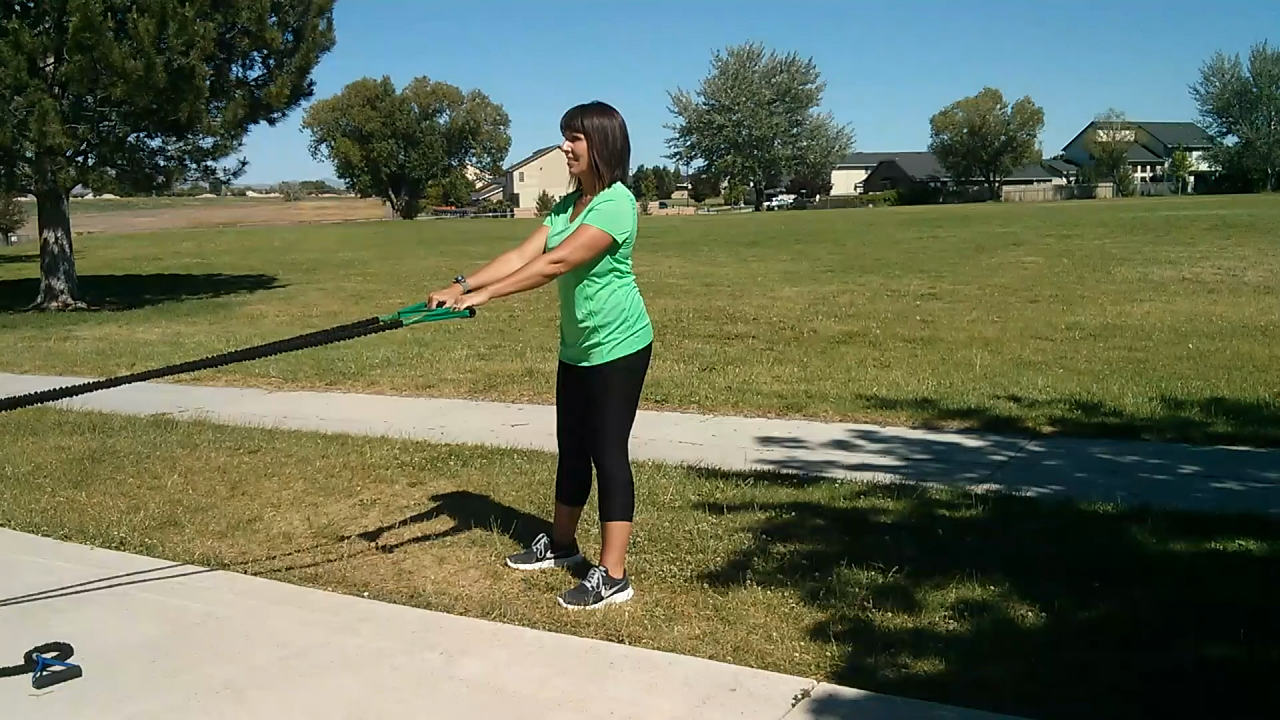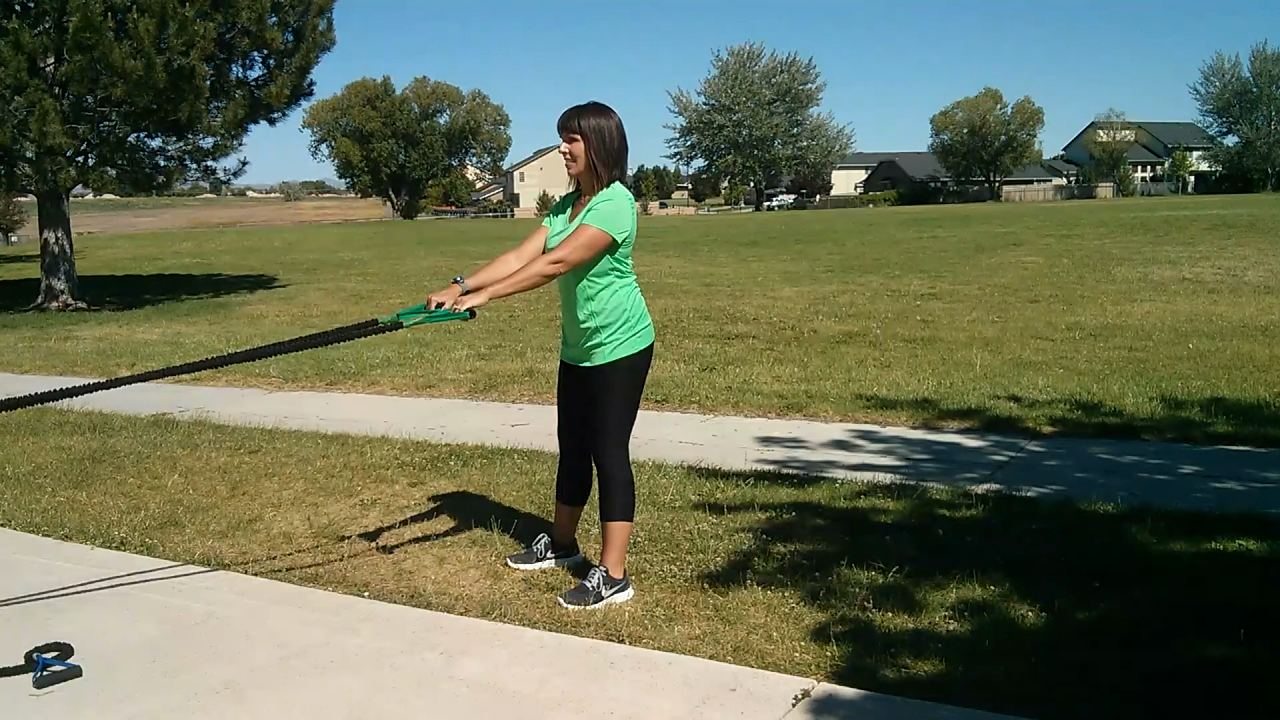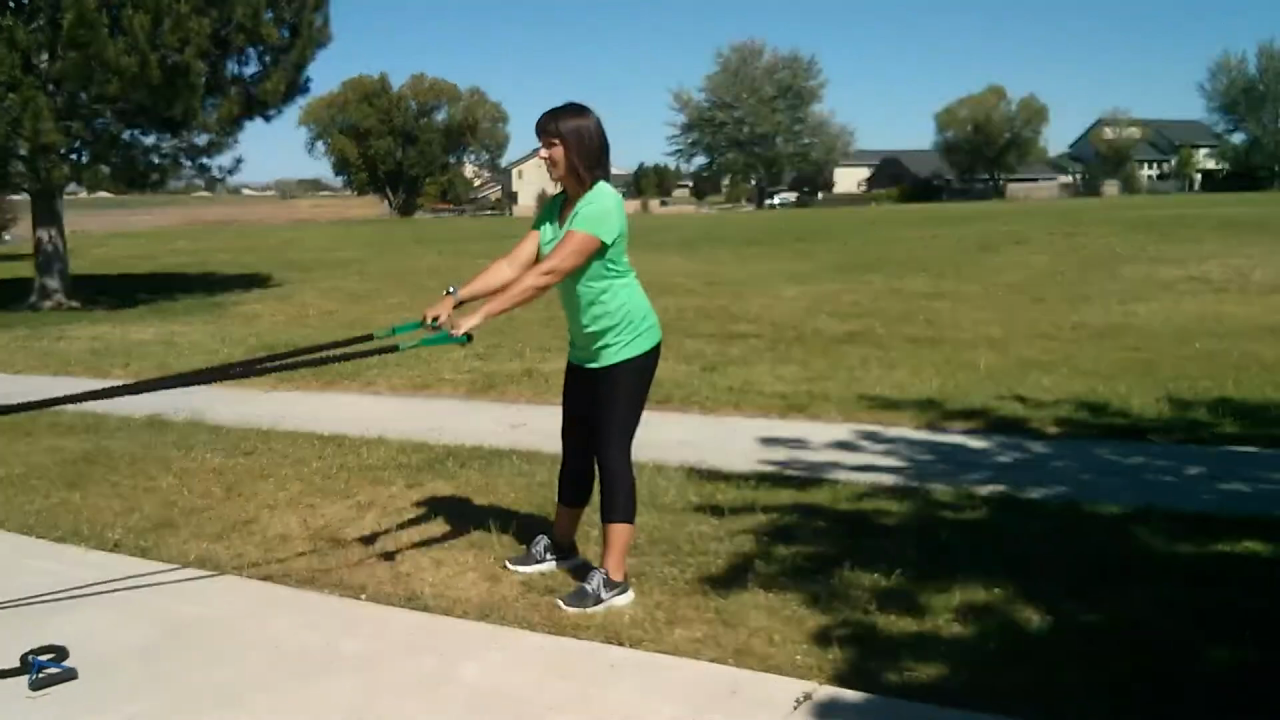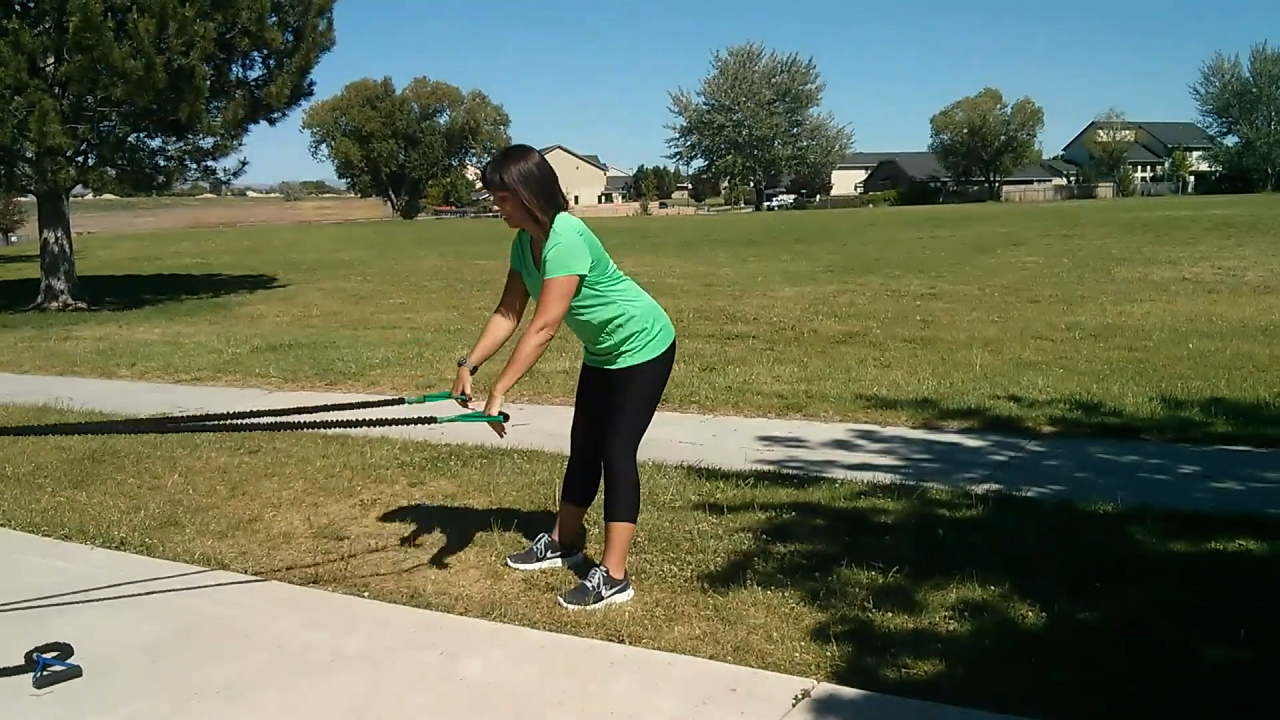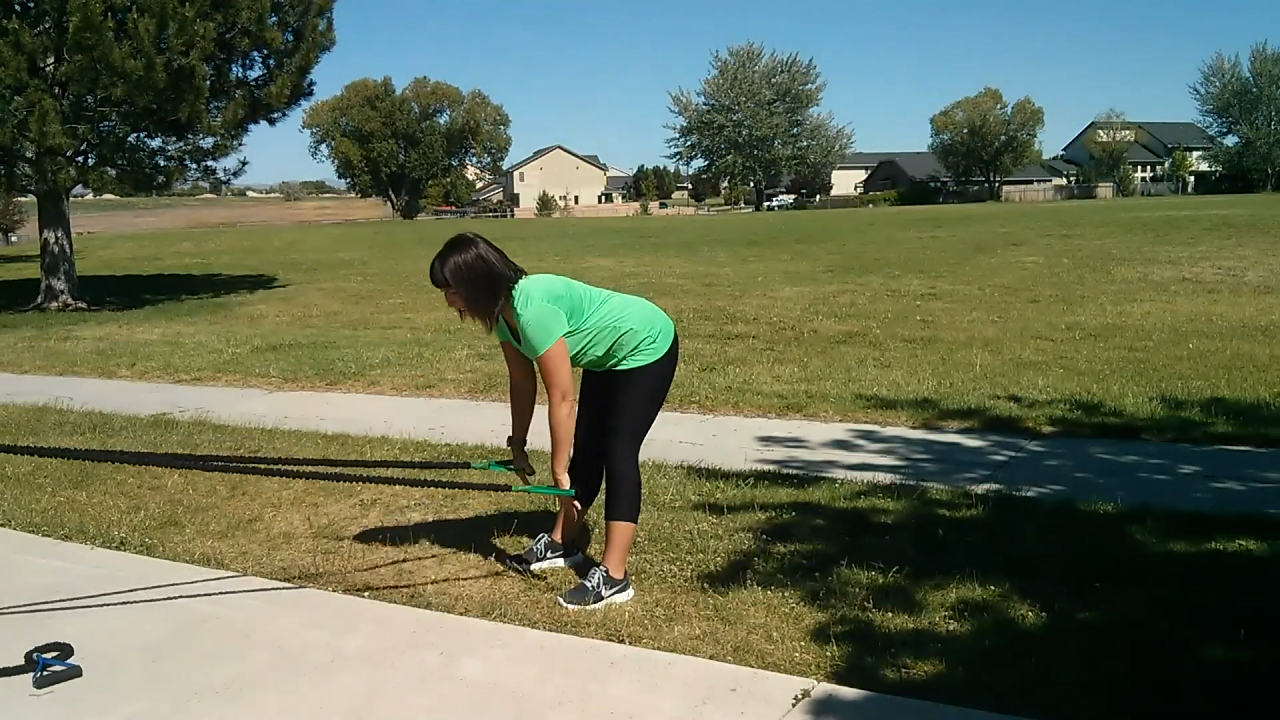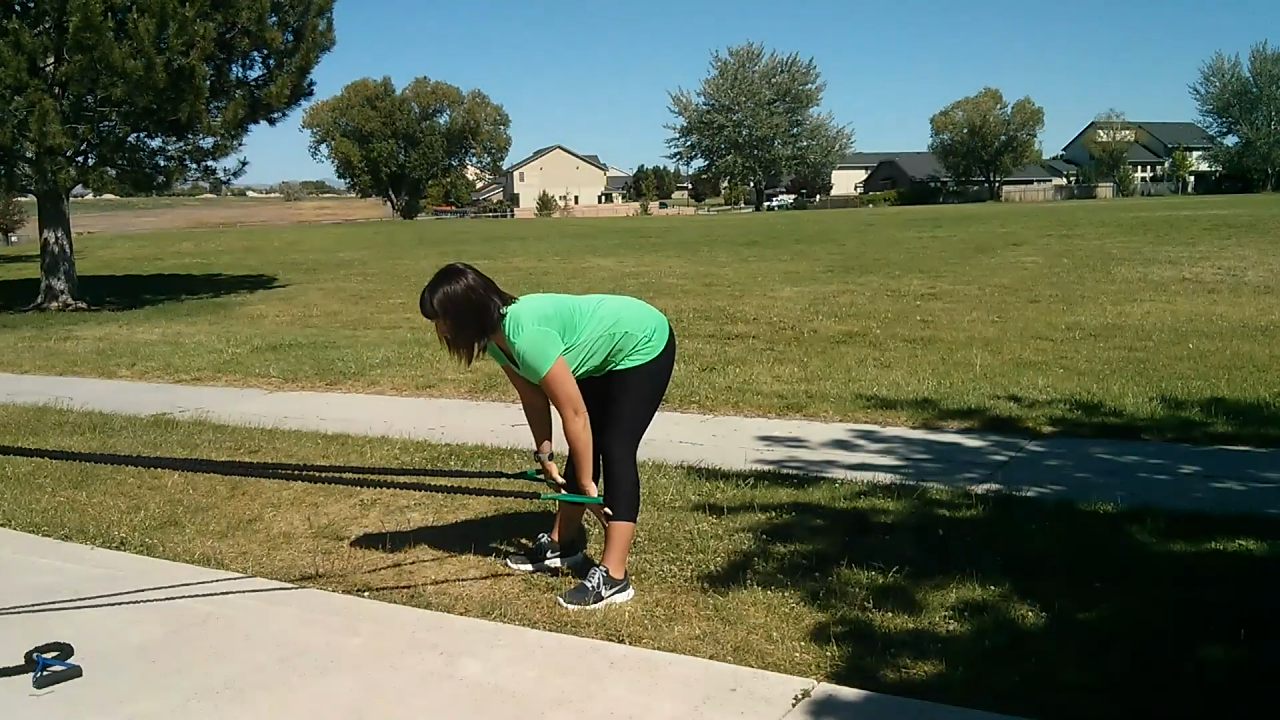
dt=0.4s
person 1, frame 1
left shoulder: (616, 203)
right shoulder: (567, 203)
left elbow: (557, 262)
right elbow: (523, 254)
left wrist: (485, 293)
right wrist: (461, 284)
left hip: (617, 348)
right hip: (577, 348)
left knee: (607, 452)
right knee: (572, 448)
left ankle: (612, 576)
right ankle: (561, 543)
person 1, frame 2
left shoulder: (615, 203)
right shoulder: (566, 203)
left elbow: (556, 263)
right elbow: (522, 254)
left wrist: (484, 295)
right wrist: (460, 285)
left hip: (619, 348)
right hip: (578, 348)
left knee: (608, 452)
right knee: (572, 447)
left ankle: (613, 576)
right ankle: (561, 543)
person 1, frame 3
left shoulder: (602, 204)
right shoulder: (555, 206)
left elbow: (548, 273)
right elbow: (513, 263)
left wrist: (479, 315)
right wrist: (454, 297)
left hip: (625, 348)
right hip: (587, 350)
left knee: (610, 453)
right knee: (576, 449)
left ankle: (613, 580)
right ankle: (560, 545)
person 1, frame 4
left shoulder: (565, 239)
right shoulder: (525, 242)
left elbow: (543, 328)
right elbow: (507, 313)
left wrist: (499, 391)
right wrist: (468, 365)
left hip: (641, 348)
right hip: (603, 352)
left knee: (616, 451)
right knee: (584, 448)
left ankle: (614, 577)
right ankle: (563, 542)
person 1, frame 5
left shoulder: (534, 309)
right shoulder: (500, 310)
left elbow: (561, 399)
right elbow: (522, 383)
left wrist: (558, 471)
right wrist: (517, 444)
left hip: (644, 348)
right hip: (606, 357)
left knee: (618, 452)
right knee: (585, 447)
left ankle: (613, 577)
right ankle: (561, 543)
person 1, frame 6
left shoulder: (526, 336)
right shoulder: (496, 333)
left elbow: (575, 416)
right elbow: (534, 398)
left wrist: (587, 483)
right wrist: (545, 456)
left hip: (643, 345)
right hip: (605, 352)
left knee: (615, 449)
right knee: (585, 446)
left ankle: (613, 577)
right ankle: (563, 542)
